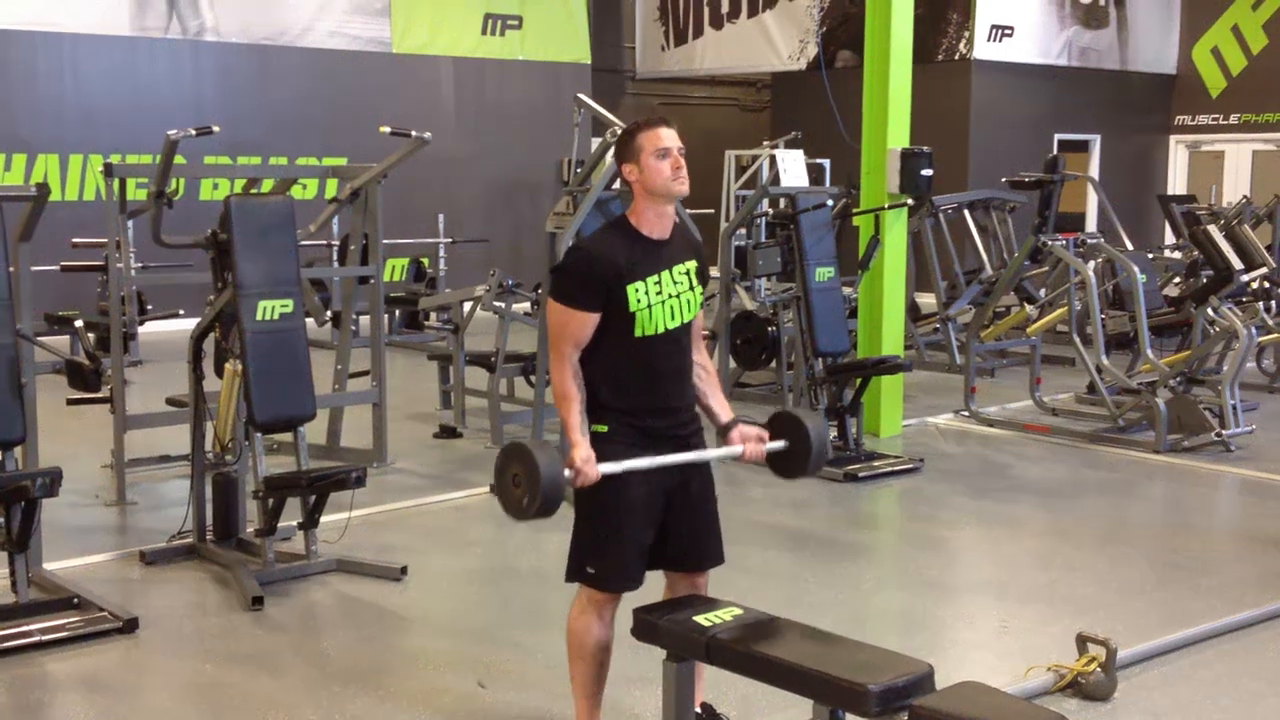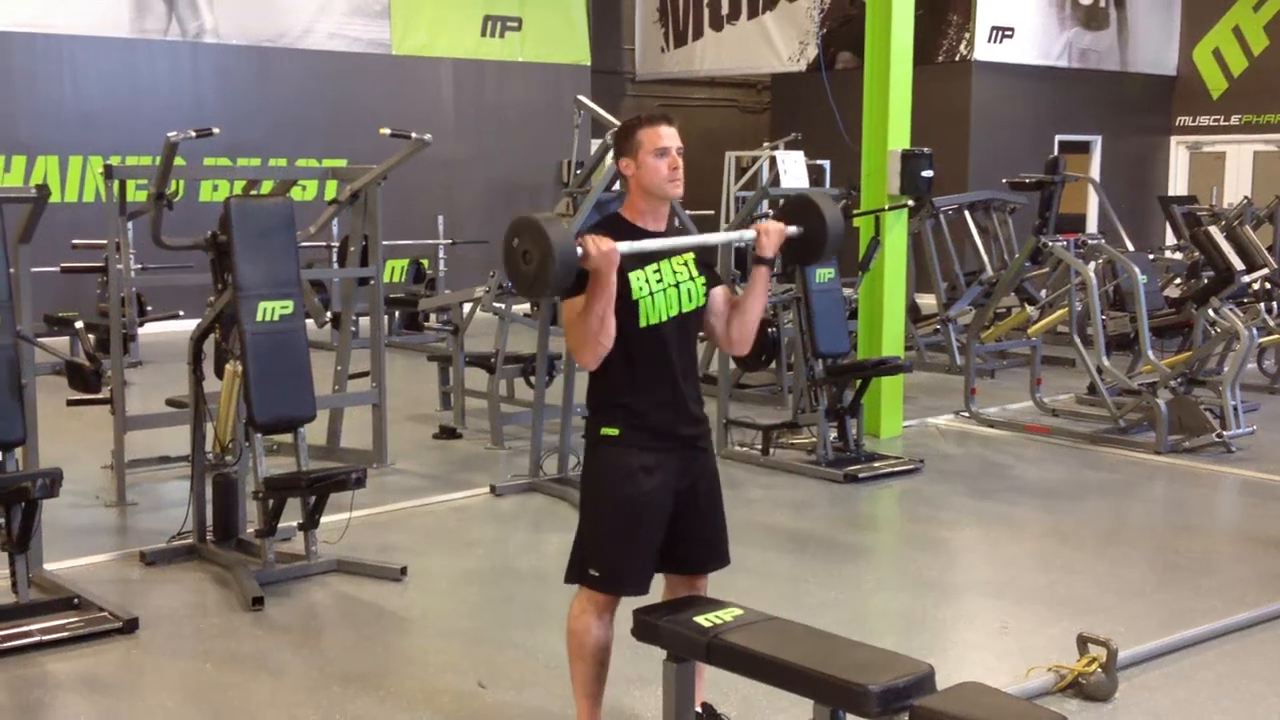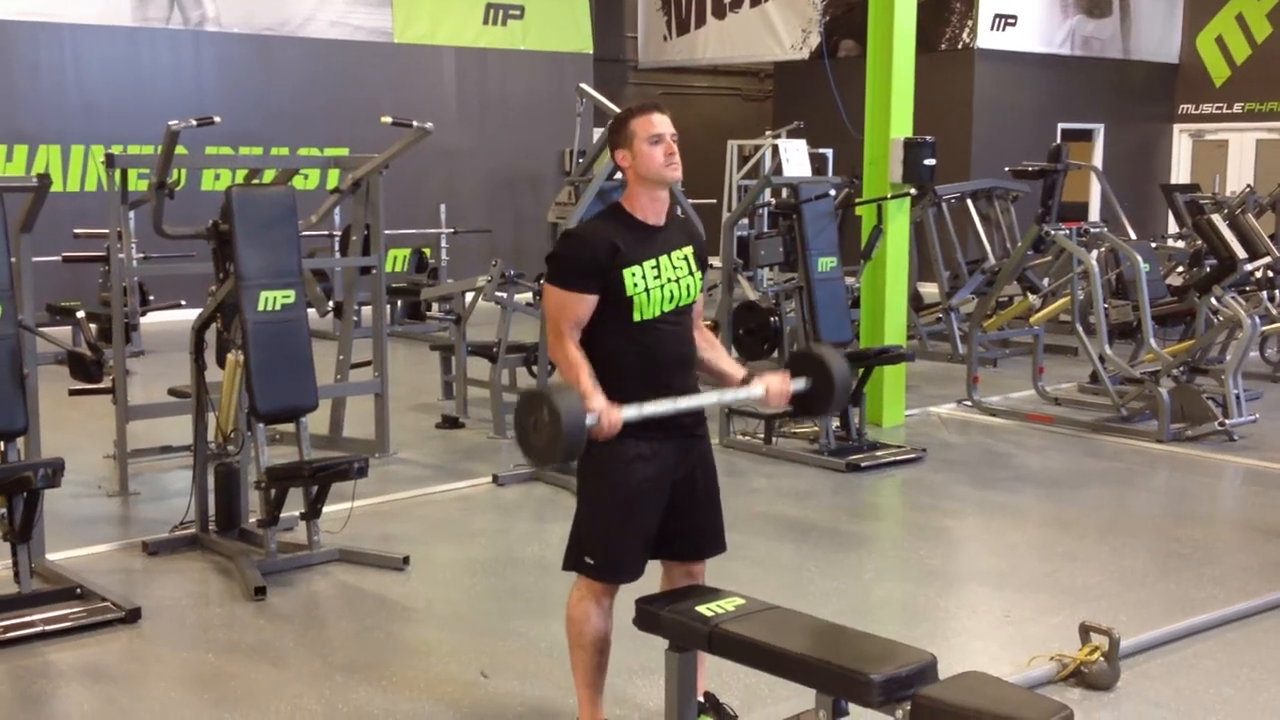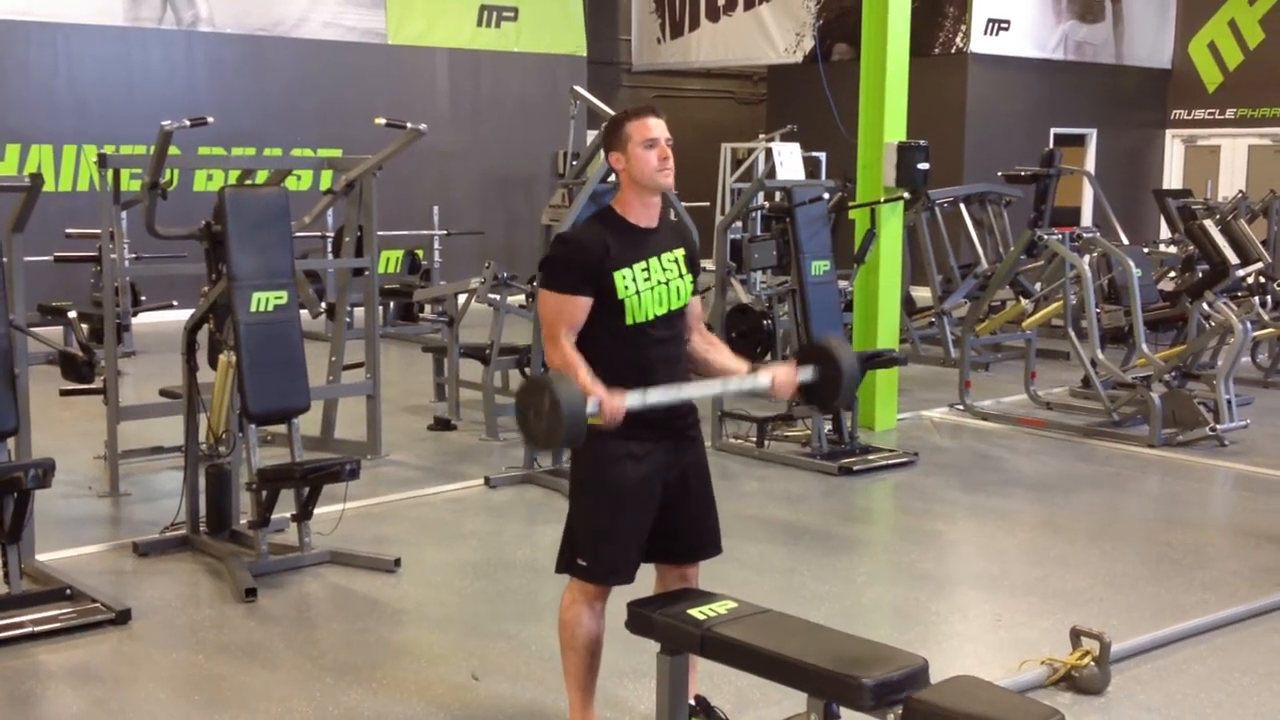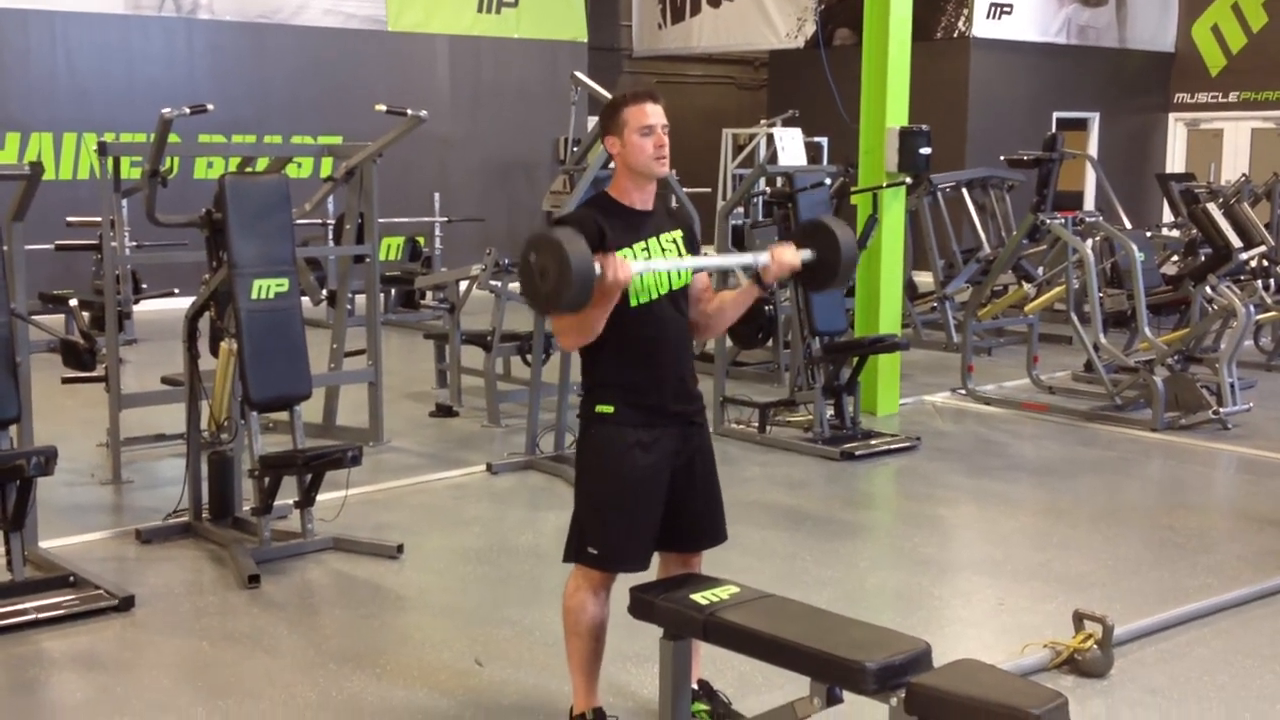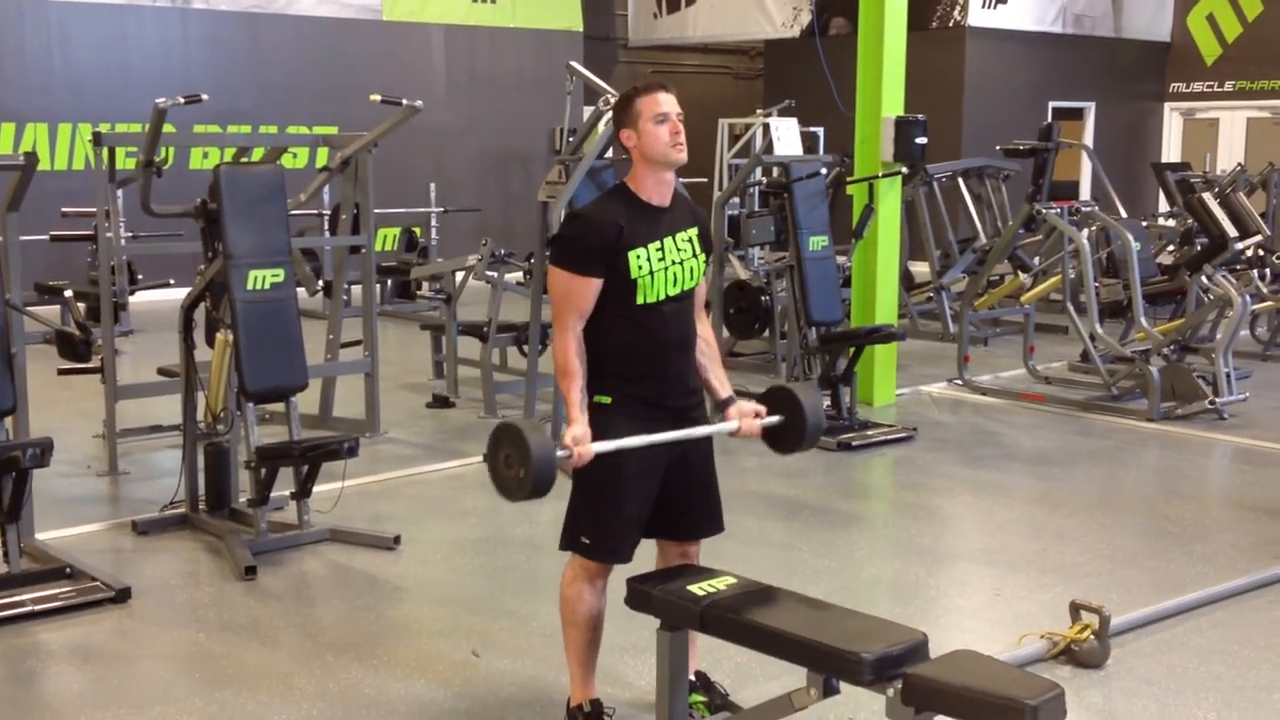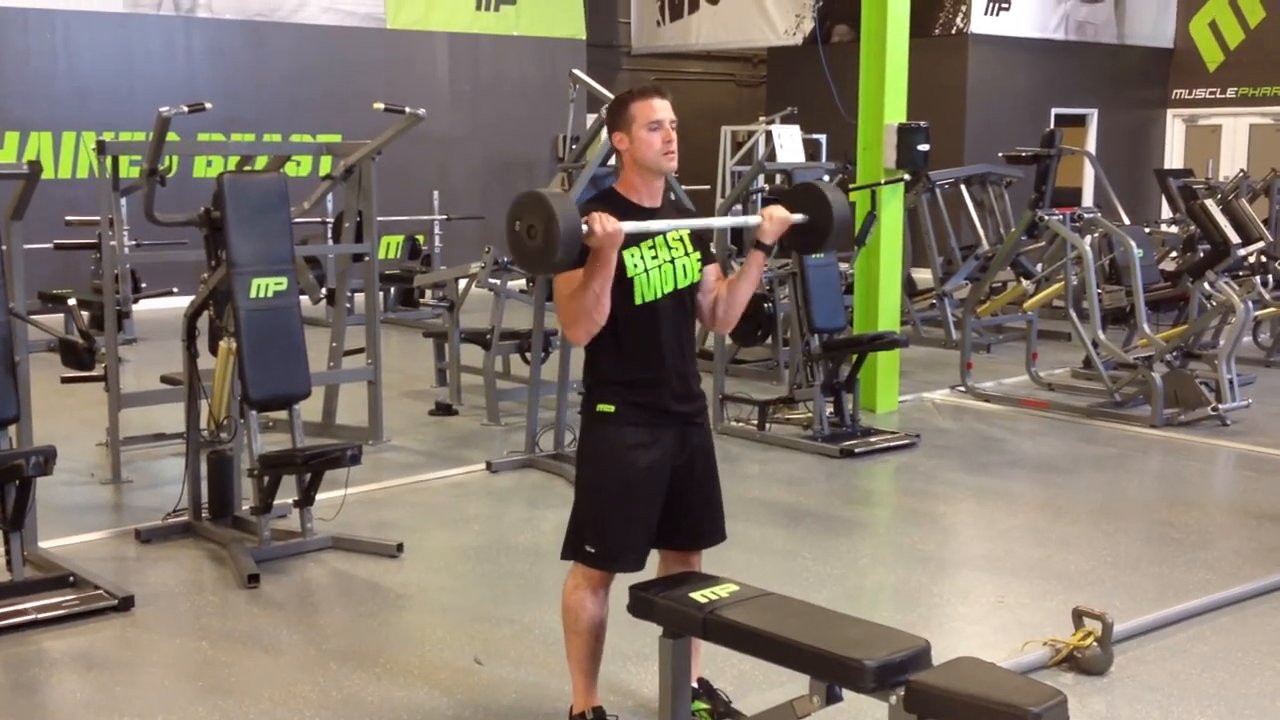
dt=0.7s
person 1, frame 1
left shoulder: (690, 248)
right shoulder: (596, 256)
right elbow: (564, 358)
left wrist: (728, 422)
right wrist: (578, 441)
left hip: (682, 441)
right hip: (617, 446)
left knee: (691, 575)
right knee: (602, 589)
person 1, frame 2
left shoulder: (693, 245)
right shoulder: (593, 246)
left elbow: (736, 340)
right elbow: (589, 354)
left wrist: (762, 264)
right wrist: (604, 275)
left hip: (690, 439)
right hip: (624, 446)
left knee: (692, 578)
right knee: (602, 590)
person 1, frame 3
left shoulder: (688, 237)
right shoulder: (591, 243)
right elbow: (561, 337)
left wrist: (746, 377)
right wrist: (593, 400)
left hip: (687, 429)
right hip: (624, 438)
left knee: (689, 565)
right knee: (600, 577)
person 1, frame 4
left shoulder: (680, 241)
right shoulder: (583, 247)
right elbow: (558, 344)
left wrist: (753, 373)
right wrist: (594, 393)
left hip: (680, 429)
right hip: (616, 437)
left knee: (683, 567)
right knee: (592, 581)
person 1, frame 5
left shoulder: (679, 224)
right shoulder: (586, 229)
left elbow: (704, 322)
right elbow: (570, 336)
left wrist: (761, 277)
right wrist: (608, 286)
left hip: (684, 415)
right hip: (618, 423)
left knee: (687, 554)
right knee: (598, 566)
person 1, frame 6
left shoulder: (692, 218)
right shoulder: (597, 225)
right elbow: (568, 328)
left wrist: (727, 398)
right wrist: (577, 418)
left hip: (684, 412)
right hip: (618, 418)
left knee: (685, 544)
right knee: (594, 558)
person 1, frame 7
left shoulder: (685, 220)
right shoulder: (591, 221)
left elbow: (718, 316)
right elbow: (578, 328)
left wrist: (761, 247)
right wrist: (604, 252)
left hip: (687, 414)
right hip: (621, 422)
left knee: (686, 553)
right knee: (597, 565)
